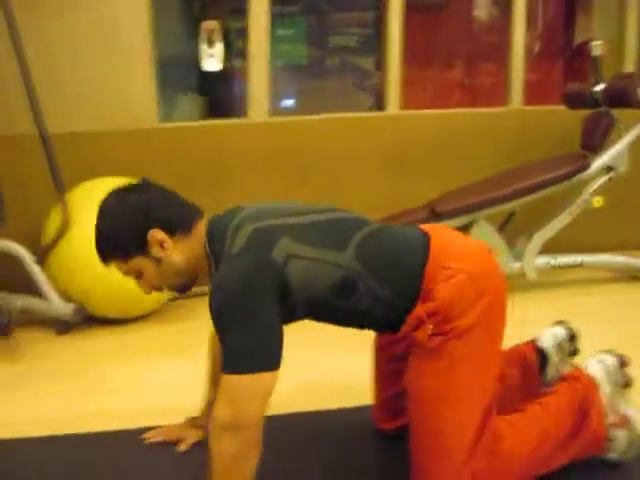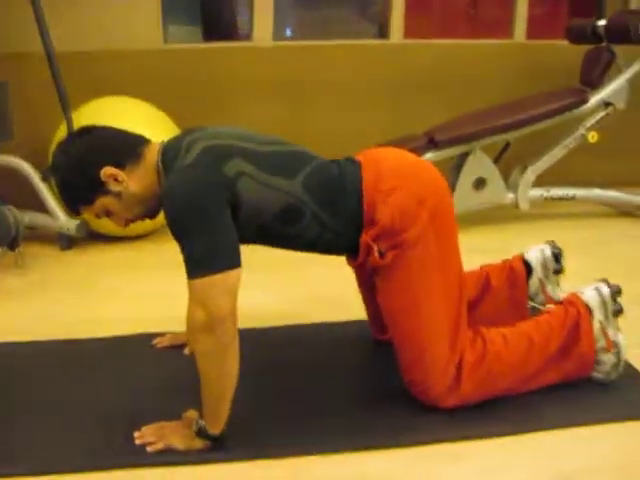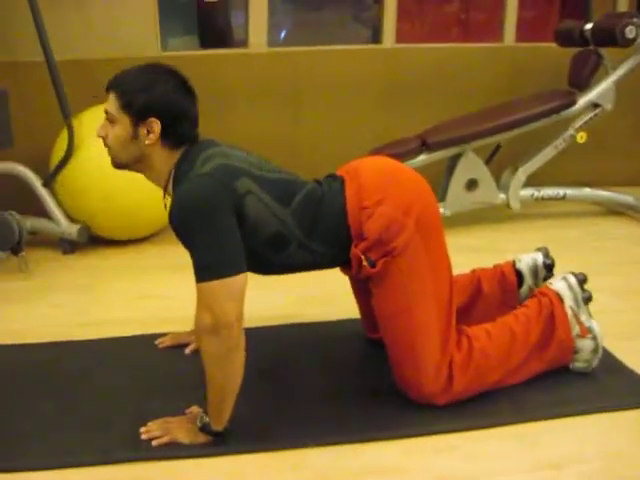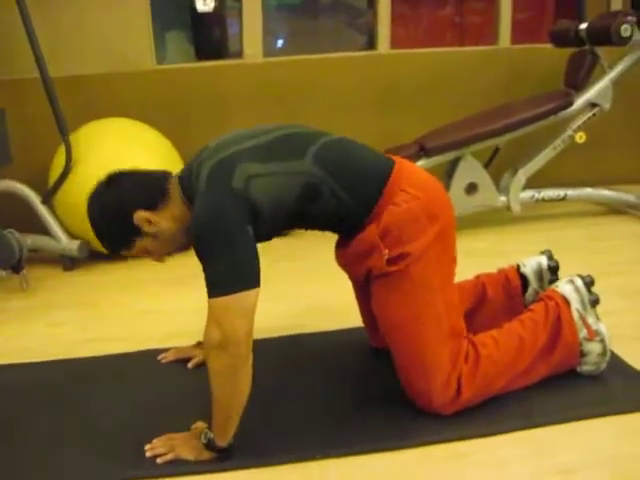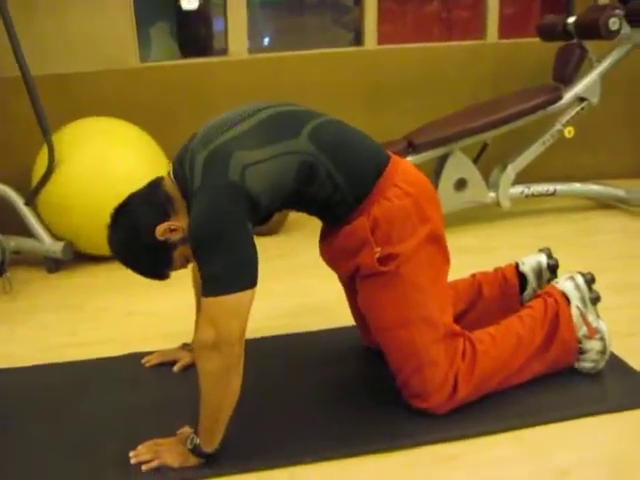
dt=1s
person 1, frame 1
left shoulder: (240, 275)
right shoulder: (232, 238)
left elbow: (238, 424)
right elbow: (228, 344)
right wrist: (202, 418)
left hip: (453, 292)
right hip: (432, 269)
right knee: (393, 419)
left ankle: (588, 399)
right ankle: (534, 363)
person 1, frame 2
left shoulder: (187, 190)
right shoulder: (188, 156)
left elbow: (216, 318)
left wrist: (207, 428)
right wrist: (202, 327)
left hip: (400, 204)
right hip: (385, 179)
left knee: (440, 377)
right knee: (393, 329)
left ankle: (584, 322)
right ankle: (524, 274)
person 1, frame 3
left shoulder: (197, 198)
right shoulder: (199, 164)
left elbow: (224, 324)
left wrist: (211, 425)
right wrist: (202, 328)
left hip: (385, 214)
right hip: (372, 189)
left knee: (430, 378)
right knee: (385, 328)
left ankle: (557, 314)
right ankle: (516, 278)
person 1, frame 4
left shoulder: (212, 212)
right shoulder: (200, 179)
left elbow: (233, 341)
left wrist: (214, 441)
right wrist: (210, 343)
left hip: (403, 216)
right hip: (386, 196)
left knee: (438, 386)
right knee: (389, 335)
left ankle: (564, 319)
right ankle: (523, 283)
person 1, frame 5
left shoulder: (215, 206)
right shoulder: (189, 172)
left elbow: (225, 341)
right elbow: (209, 270)
left wrist: (201, 446)
right wrist: (197, 344)
left hip: (388, 211)
right hip: (361, 204)
left knee: (434, 381)
right knee: (384, 333)
left ankle: (563, 314)
right ankle: (520, 280)
